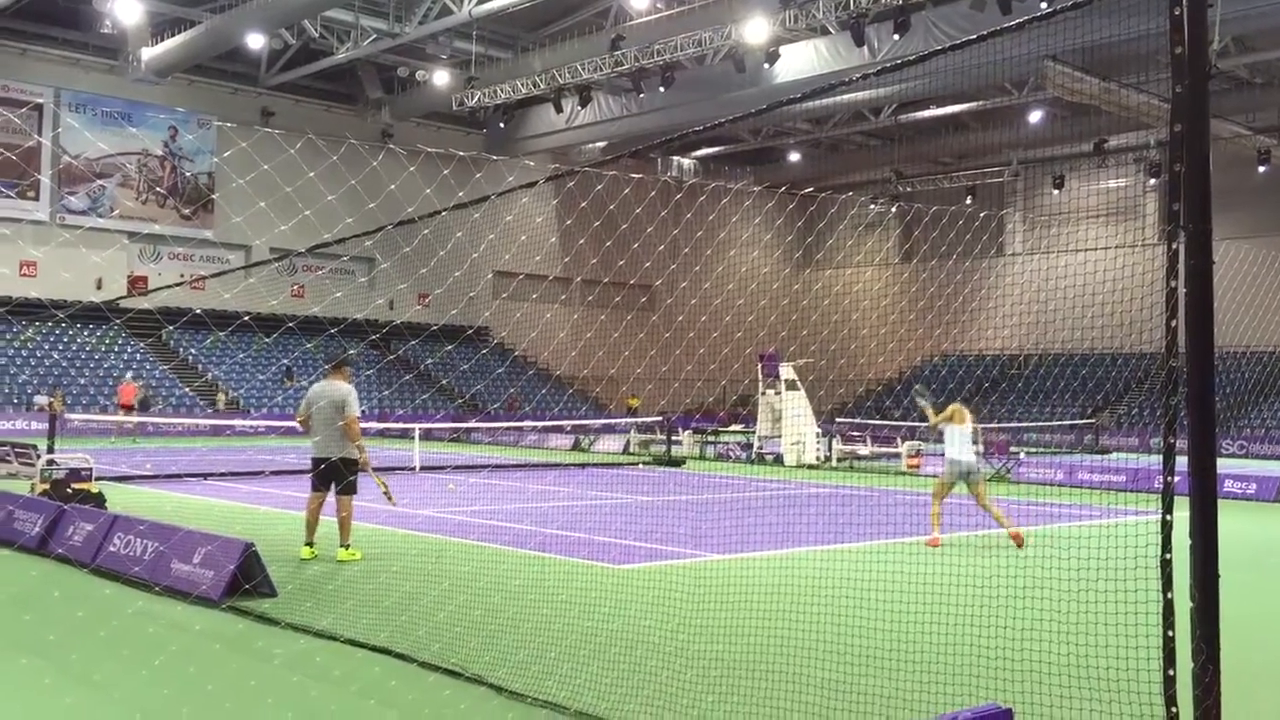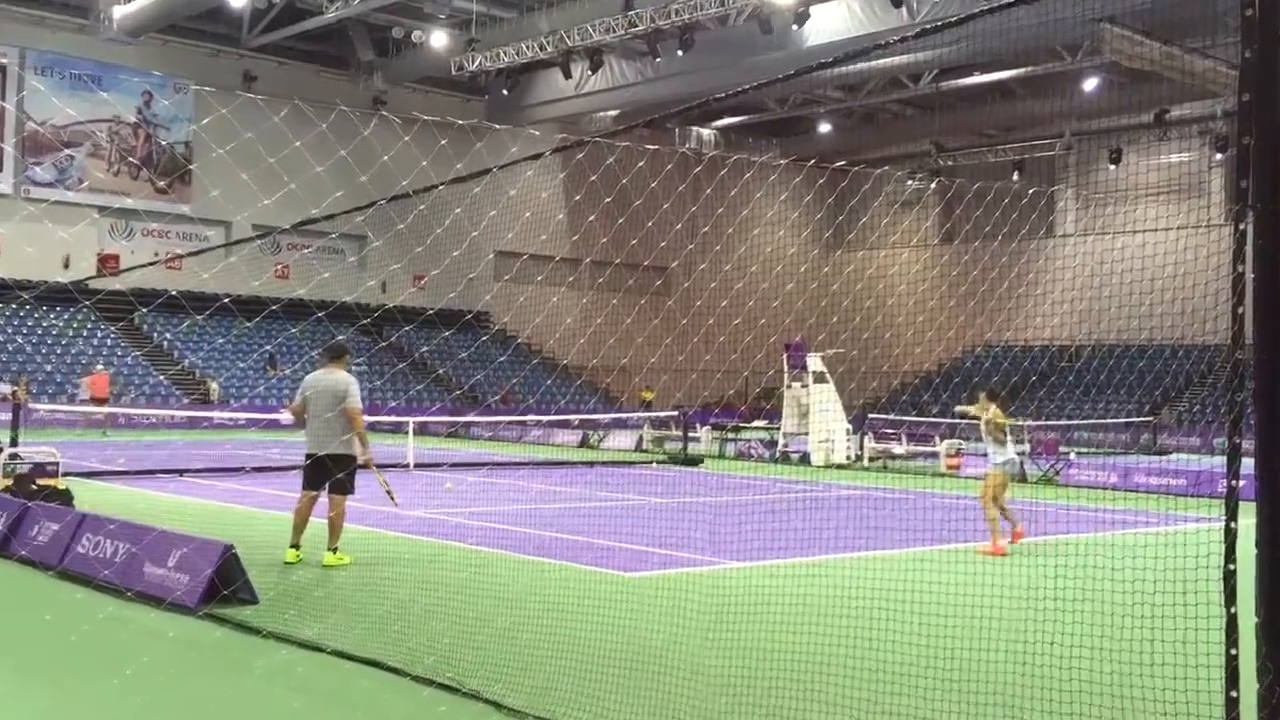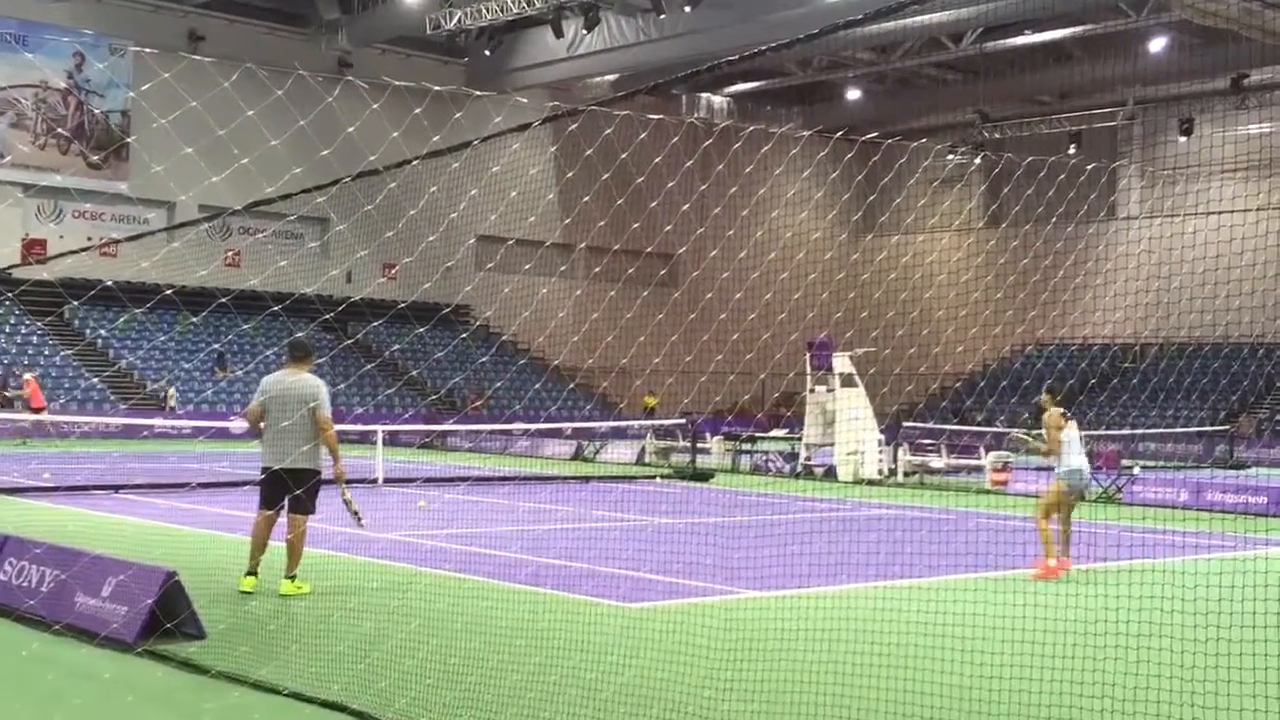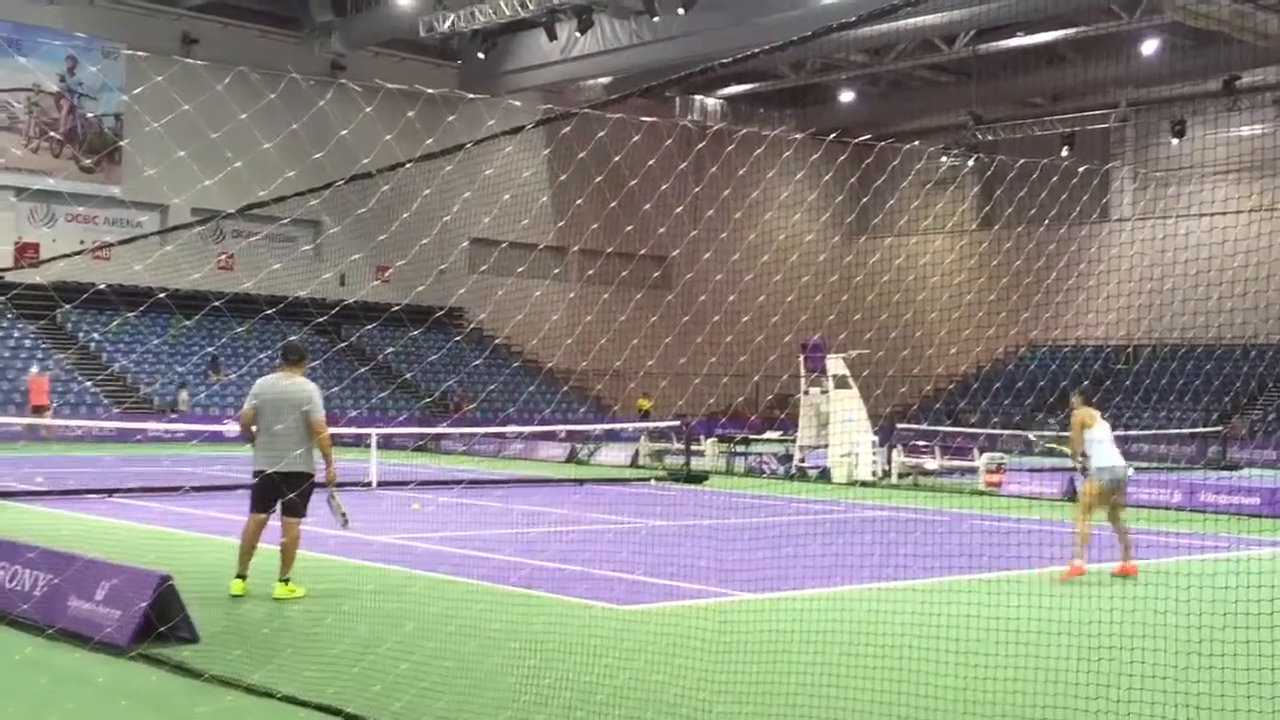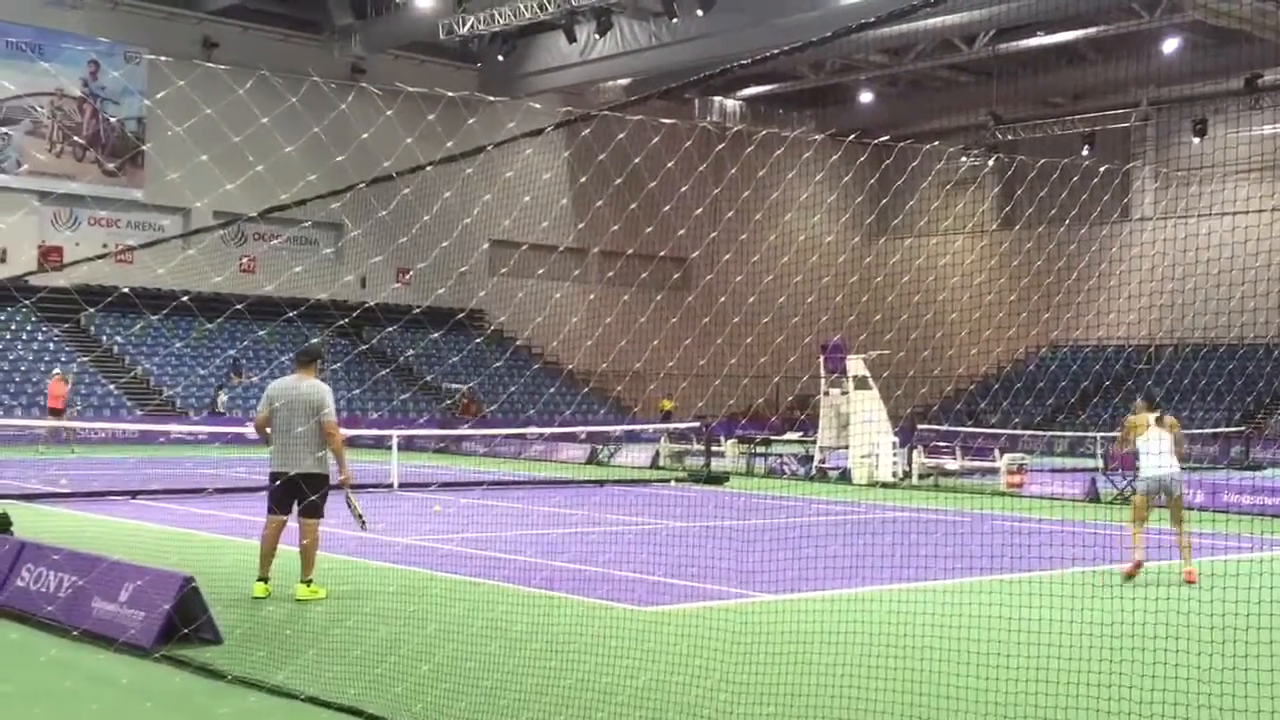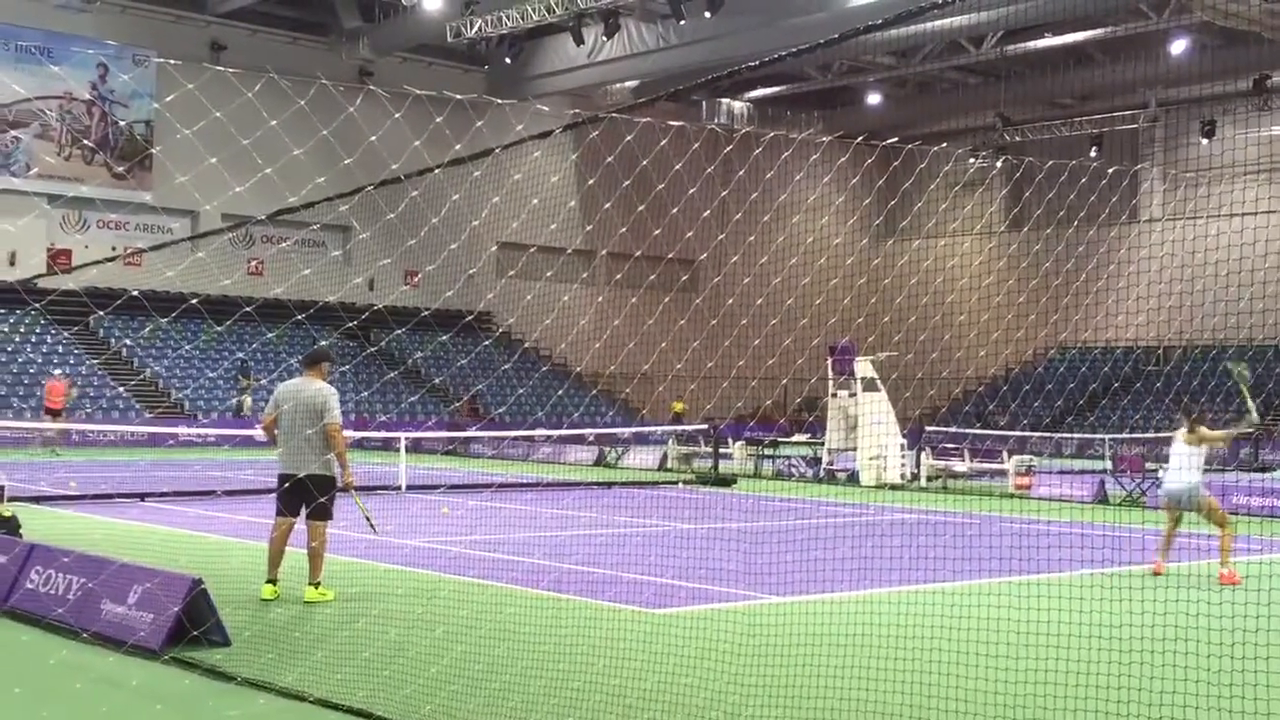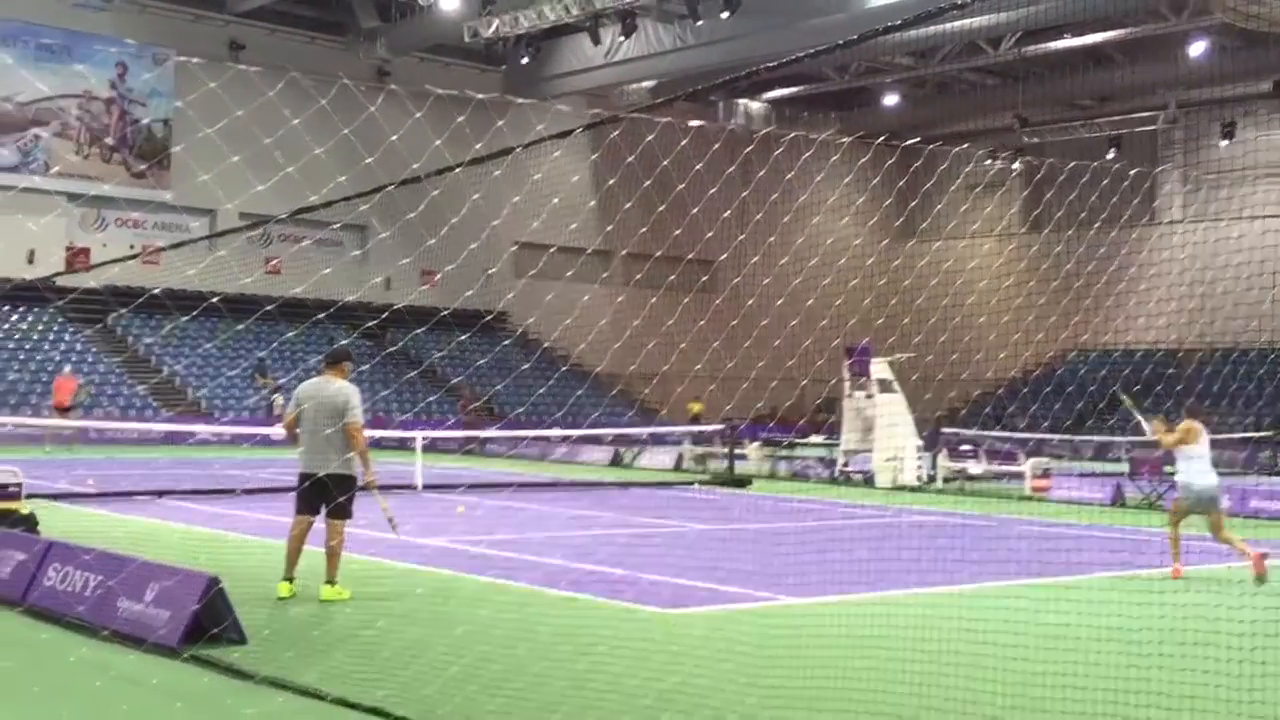
dt=0.4s
person 1, frame 1
left shoulder: (314, 389)
right shoulder: (347, 390)
left elbow: (301, 418)
right elbow: (352, 424)
right wrist: (362, 452)
left hip: (320, 453)
right hip: (344, 454)
left knee: (316, 497)
right knee: (344, 500)
right ankle: (344, 548)
person 1, frame 2
left shoulder: (310, 379)
right shoulder: (348, 381)
left elbow: (295, 410)
right elbow: (355, 416)
right wrist: (365, 449)
left hip: (314, 448)
right hip: (342, 450)
left knee: (308, 496)
right knee: (337, 500)
left ankle: (294, 548)
right ankle: (332, 552)
person 1, frame 3
left shoulder: (268, 381)
right shoulder: (316, 385)
left elbow: (251, 416)
right elbow: (325, 426)
right wrist: (337, 462)
left hip: (272, 460)
right hip: (305, 463)
left knee: (265, 516)
right knee: (297, 521)
left ankle: (250, 575)
right ankle: (289, 580)
person 1, frame 4
left shoulder: (261, 384)
right shoulder: (309, 389)
left elbow: (244, 421)
right elbow: (319, 430)
right wrist: (330, 465)
left hip: (264, 465)
right hip: (298, 466)
left knee: (256, 519)
right knee: (291, 524)
left ankle: (240, 578)
right ankle: (284, 583)
person 1, frame 5
left shoulder: (275, 386)
right shoulder: (321, 390)
left elbow: (259, 423)
right elbow: (331, 431)
right wrist: (343, 467)
left hip: (280, 466)
right hip: (313, 468)
left knee: (274, 521)
right knee: (309, 525)
left ankle: (262, 581)
right ankle: (305, 584)
person 1, frame 6
left shoulder: (283, 389)
right shoulder: (327, 392)
left elbow: (267, 425)
right elbow: (334, 433)
right wrist: (345, 469)
left hip: (288, 468)
right hip: (320, 470)
left knee: (282, 523)
right knee: (317, 527)
left ankle: (271, 583)
right ankle: (314, 586)
person 1, frame 7
left shoulder: (304, 388)
right shoulder: (349, 391)
left elbow: (288, 424)
right elbow: (355, 432)
right wrist: (367, 468)
left hip: (309, 467)
right hip: (340, 469)
left knee: (301, 521)
right knee: (335, 526)
left ankle: (287, 581)
right ankle: (330, 585)
person 2, frame 1
left shoulder: (955, 408)
right shoulder: (970, 417)
left elbow: (933, 423)
left wrist: (928, 412)
left hip: (955, 462)
right hip: (971, 463)
left knee: (937, 499)
right knee: (984, 502)
left ankle: (936, 536)
right ankle: (1010, 530)
person 2, frame 2
left shoulder: (996, 413)
right shoulder: (981, 409)
left elbow: (1003, 440)
right elbow: (960, 409)
left wrist: (992, 429)
right wrist: (969, 410)
left hip: (1006, 463)
right hip: (996, 462)
left knee: (989, 501)
right knee: (991, 499)
left ankle: (999, 545)
right ankle: (1016, 527)
person 2, frame 3
left shoulder: (1049, 416)
right shoulder: (1066, 416)
left elbow: (1054, 449)
left wrist: (1040, 447)
right wrist: (1046, 448)
left hip: (1068, 473)
right hip: (1082, 472)
left knee: (1042, 516)
right knee: (1064, 516)
left ankle: (1050, 564)
right ankle: (1064, 558)
person 2, frame 4
left shoulder: (1079, 415)
right shoulder: (1100, 418)
left elbow: (1076, 447)
left wrist: (1076, 456)
right wrist: (1085, 459)
left hip: (1104, 470)
right hip: (1120, 468)
left knee: (1083, 515)
right knee: (1116, 518)
left ankle: (1078, 563)
right ankle: (1128, 564)
person 2, frame 5
left shoulder: (1132, 421)
right shoulder: (1169, 420)
left elbow: (1121, 447)
right elbow: (1182, 448)
left hip: (1147, 477)
right hip: (1172, 475)
left knee: (1138, 523)
right knee: (1179, 524)
left ankle: (1137, 557)
right ankle: (1189, 569)
person 2, frame 6
left shoulder: (1178, 433)
right shoulder: (1199, 431)
right elbow: (1216, 436)
left wrist: (1220, 442)
right wrist: (1244, 426)
left hip: (1169, 490)
right hip: (1192, 489)
left knee: (1173, 522)
right knee: (1226, 525)
left ankle: (1160, 562)
right ankle: (1225, 571)
person 2, frame 7
left shoulder: (1186, 425)
right shoulder: (1201, 429)
left elbow: (1167, 444)
left wrist: (1159, 432)
right wrist: (1162, 429)
left hip: (1192, 488)
right hip: (1212, 487)
left knee: (1173, 522)
right knee: (1220, 533)
left ankle: (1178, 567)
right ankle: (1252, 554)
